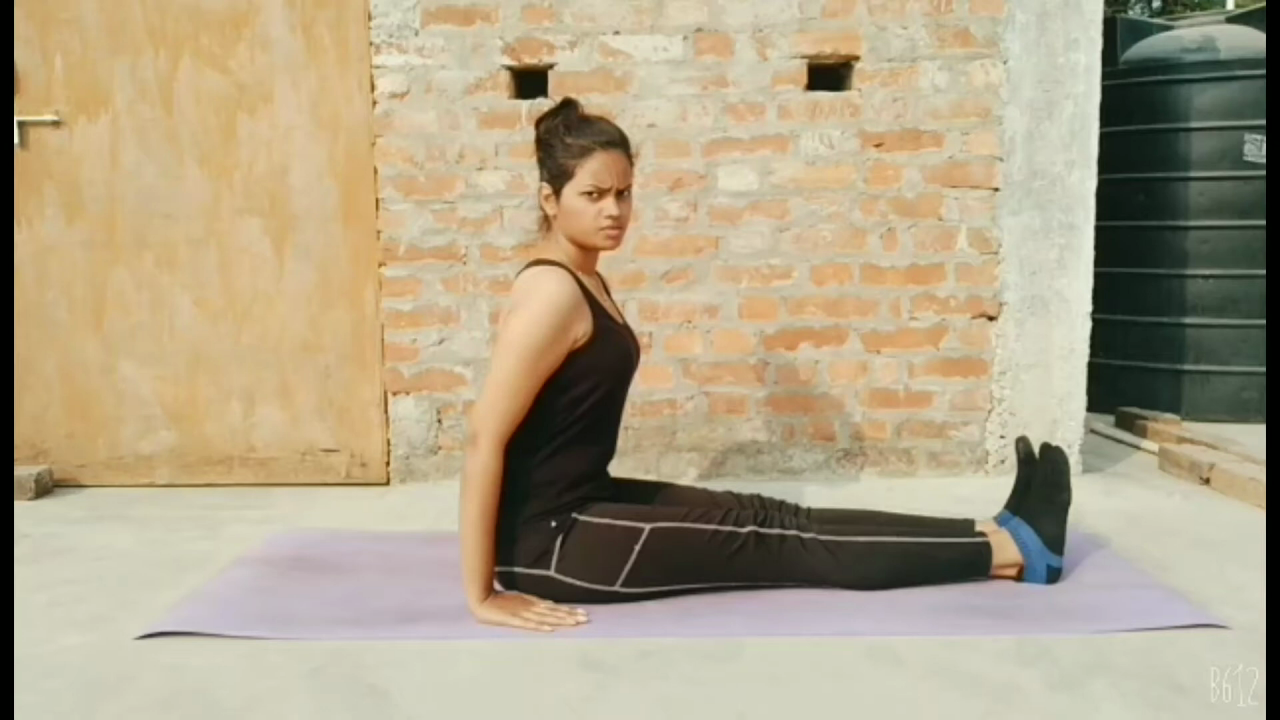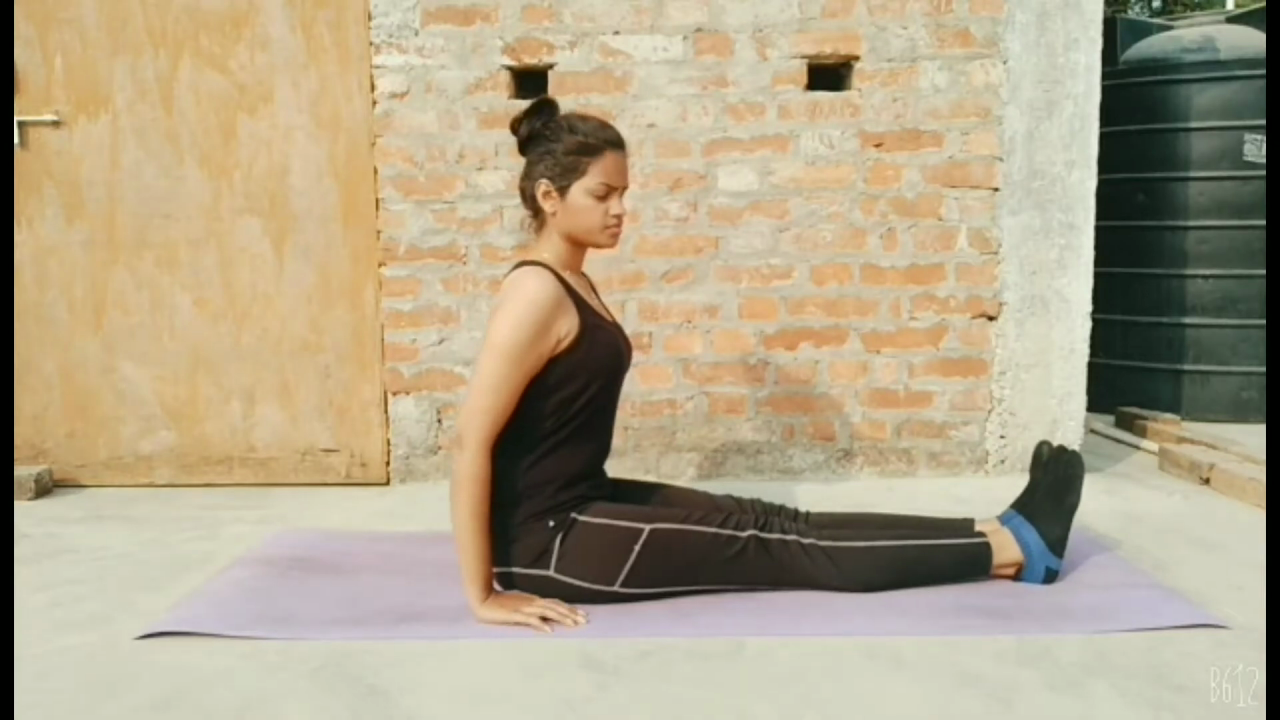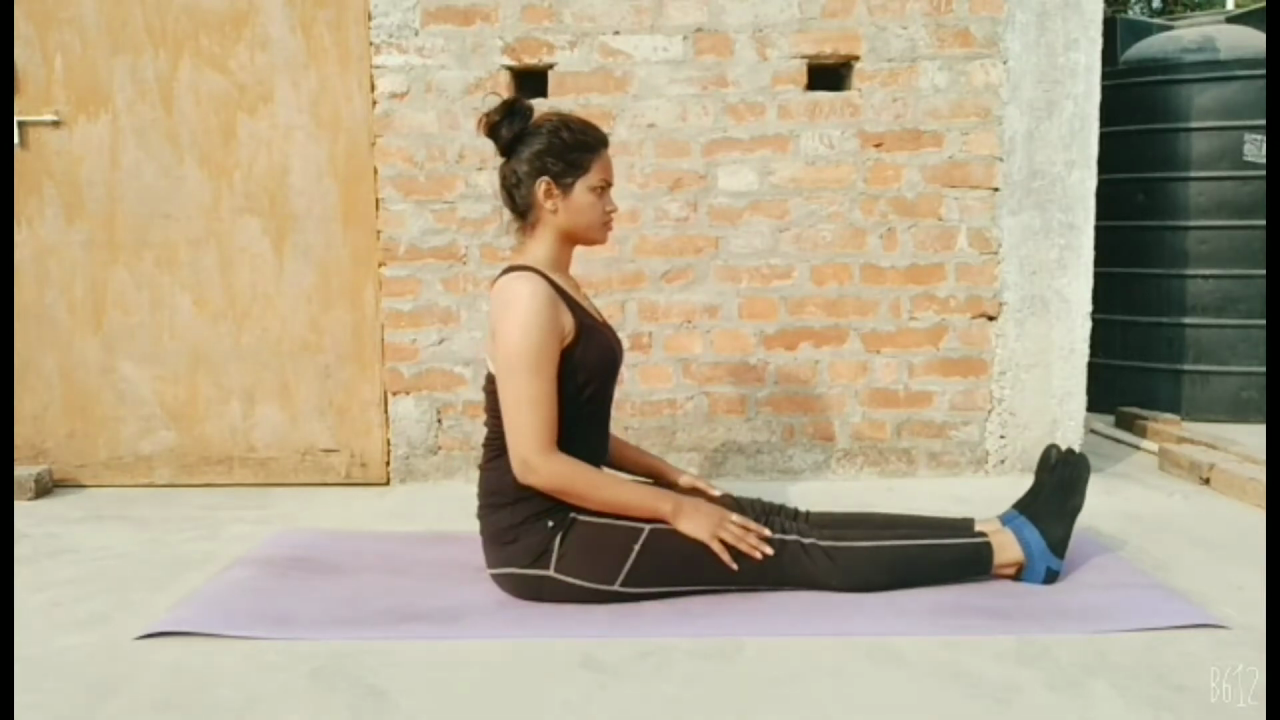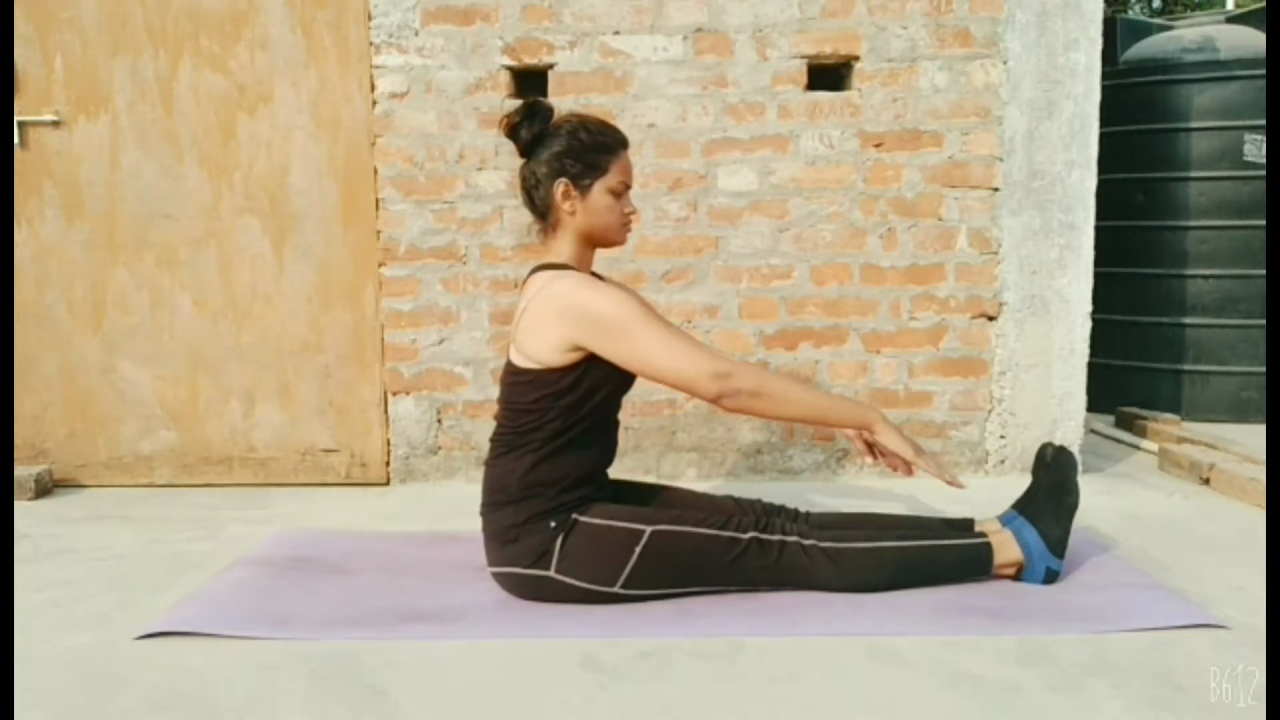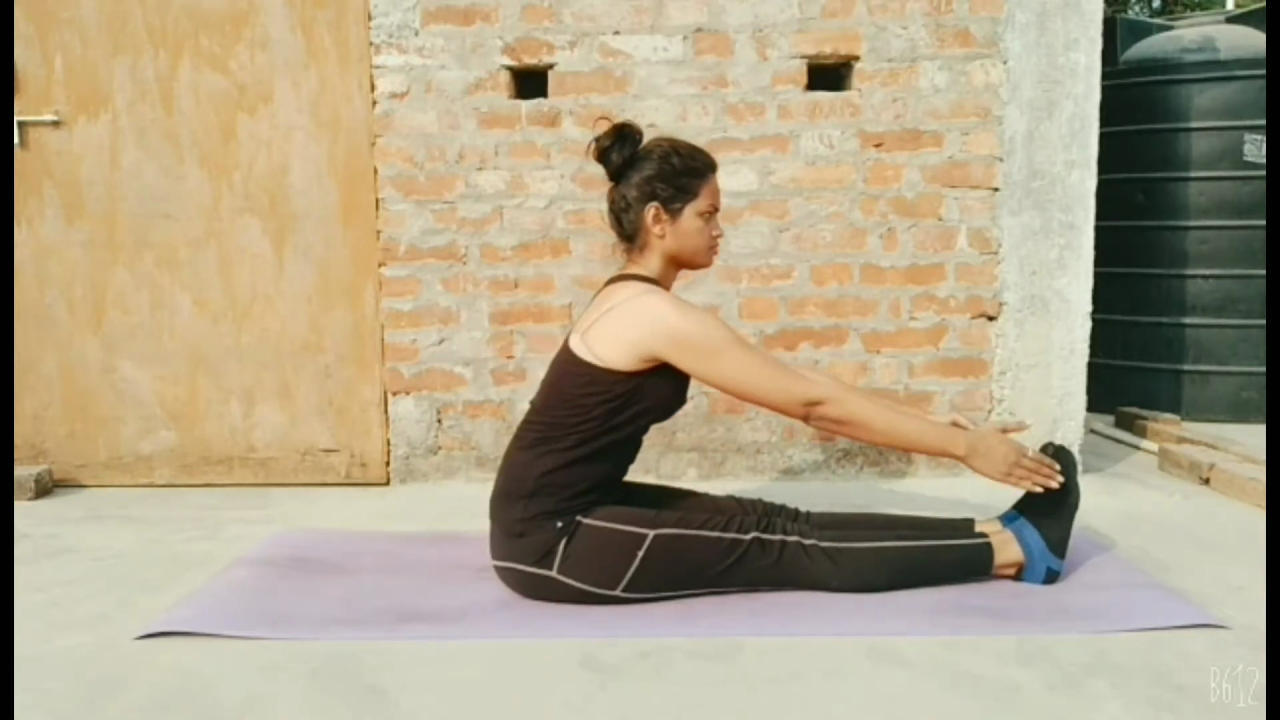
dt=1s
person 1, frame 1
left shoulder: (583, 281)
right shoulder: (551, 293)
right elbow: (483, 438)
right wrist: (482, 595)
left hip: (582, 506)
right hip: (551, 539)
left knee: (773, 521)
right knee: (769, 538)
left ankle: (1002, 536)
right ankle: (1015, 550)
person 1, frame 2
left shoulder: (571, 284)
right shoulder: (537, 294)
right elbow: (470, 440)
right wrist: (484, 592)
left hip: (580, 505)
right hip: (548, 538)
left knee: (770, 522)
right knee: (770, 542)
left ankle: (1001, 536)
right ankle: (1012, 549)
person 1, frame 3
left shoulder: (556, 287)
right shoulder: (528, 299)
right elbow: (536, 462)
left wrist: (669, 476)
right wrist: (675, 510)
left hip: (568, 517)
right hip: (542, 539)
left knee: (775, 522)
right knee: (775, 544)
left ankle: (1001, 534)
right ankle: (1013, 548)
person 1, frame 4
left shoulder: (576, 289)
right shoulder: (574, 299)
left elbow: (707, 369)
right elbow: (723, 380)
left wrist: (850, 414)
right wrist: (863, 418)
left hip: (573, 510)
right hip: (542, 541)
left knee: (769, 523)
right knee: (770, 545)
left ankle: (997, 535)
right ankle: (1012, 549)
person 1, frame 5
left shoulder: (637, 299)
right shoulder: (657, 316)
left elbow: (798, 386)
right elbow: (815, 402)
right wrist: (964, 446)
left hip: (574, 513)
right hip: (549, 541)
left knee: (773, 523)
right knee: (776, 547)
left ankle: (998, 534)
right ankle: (1014, 550)
